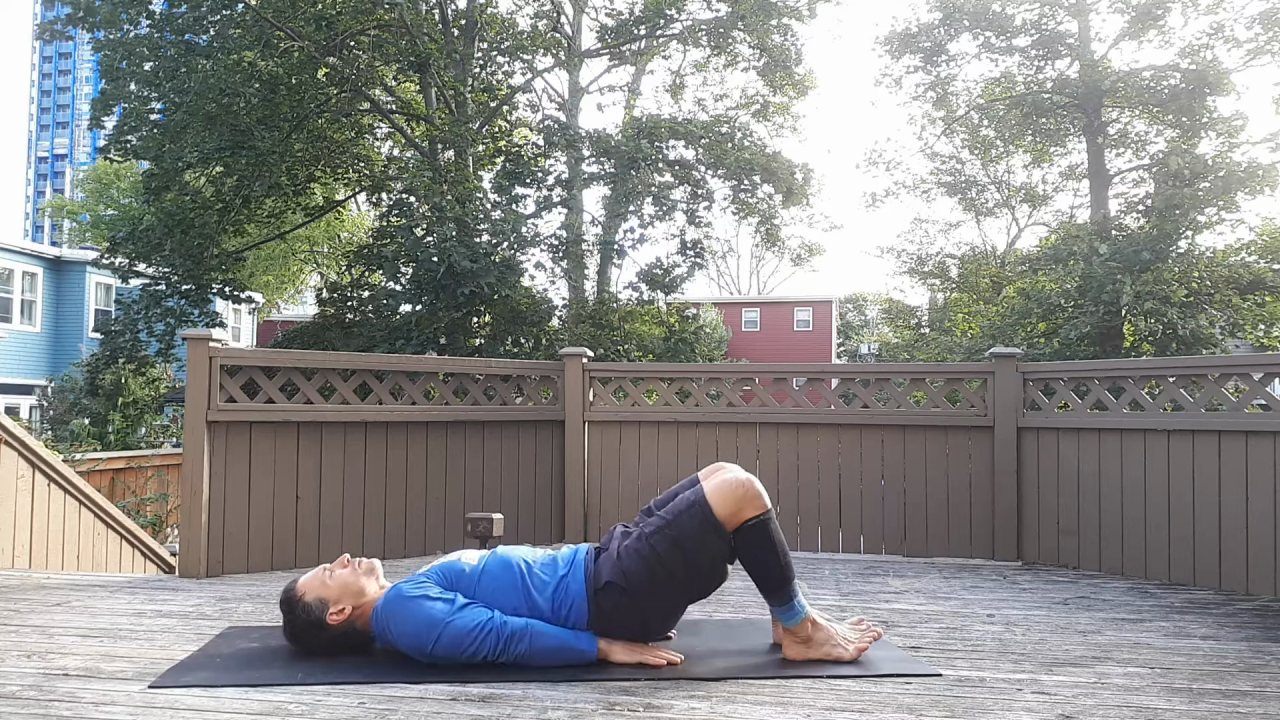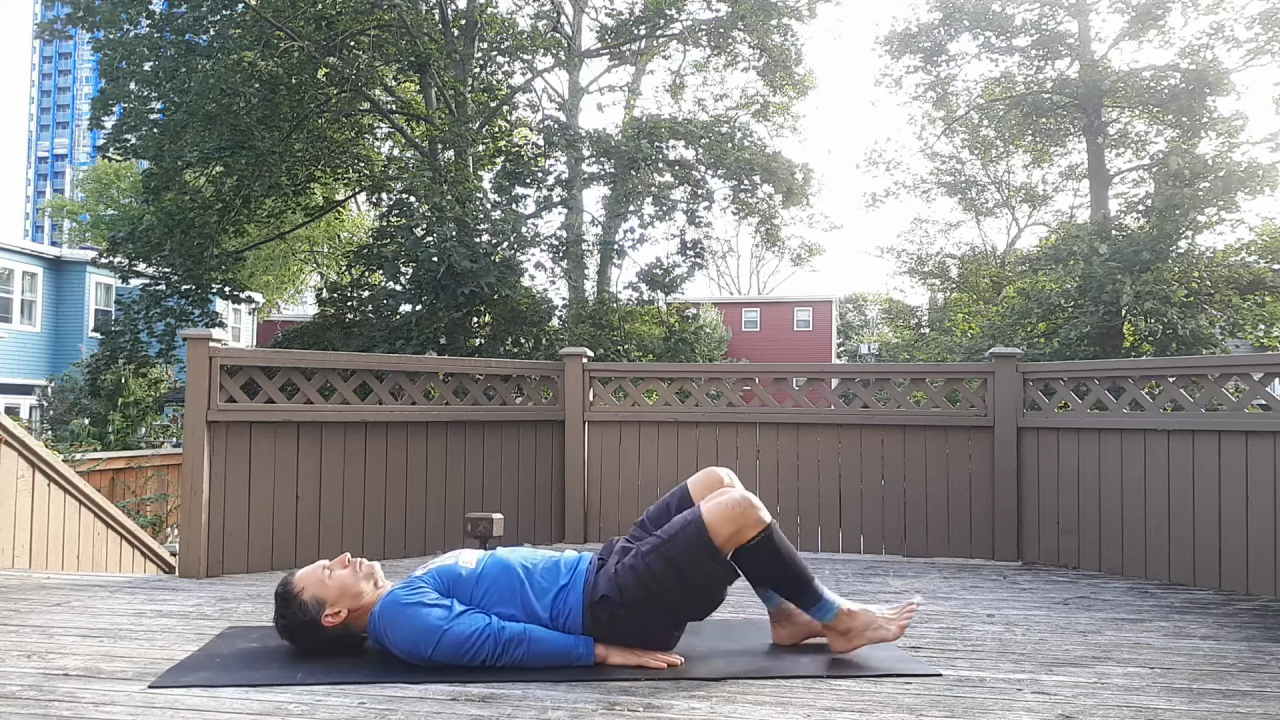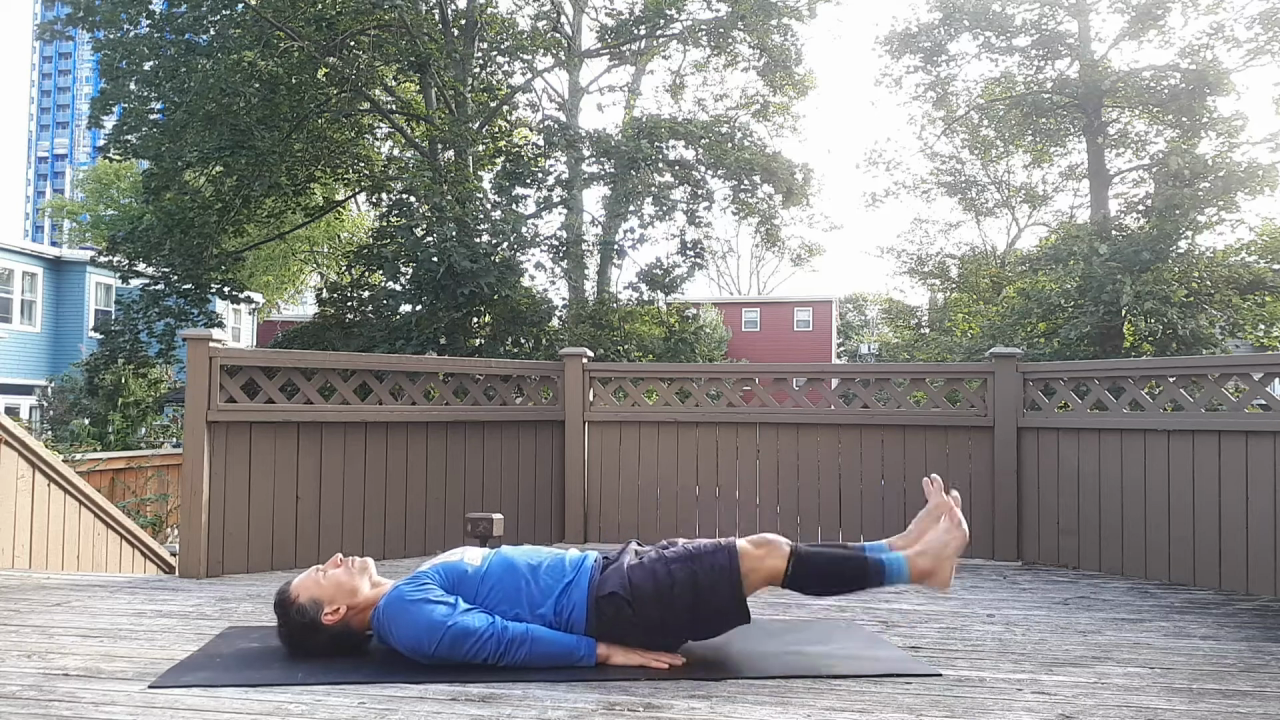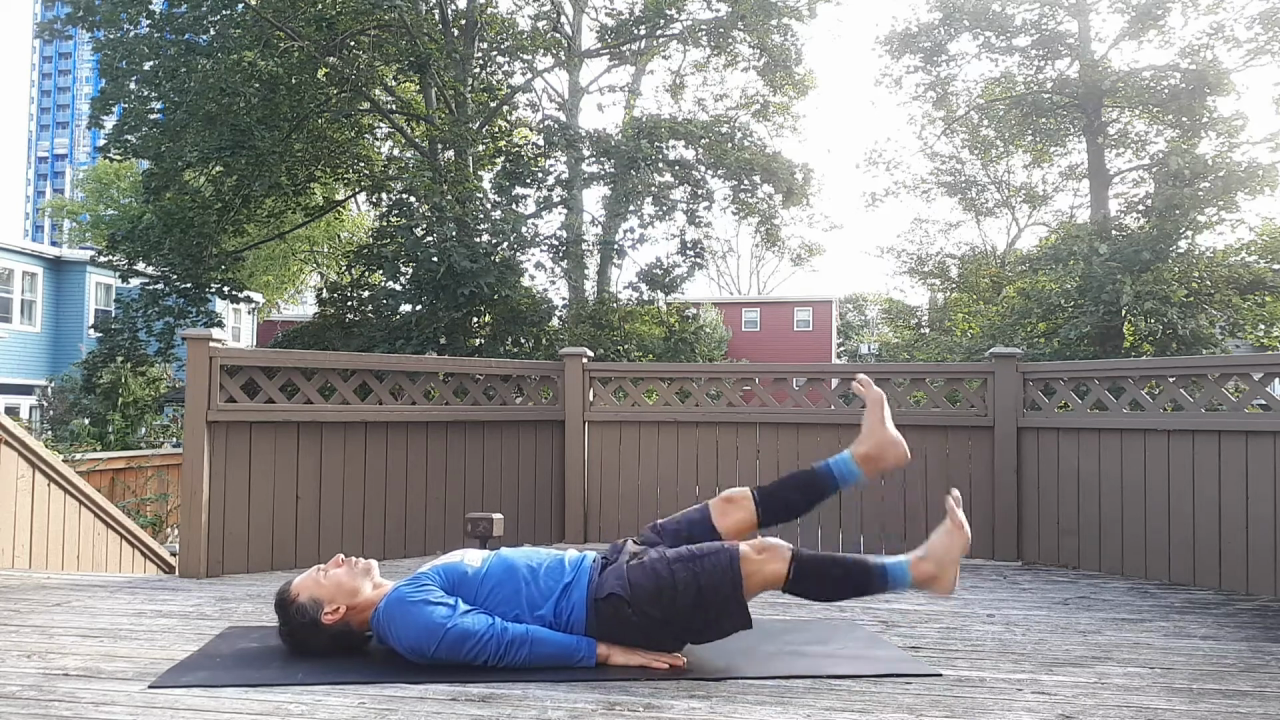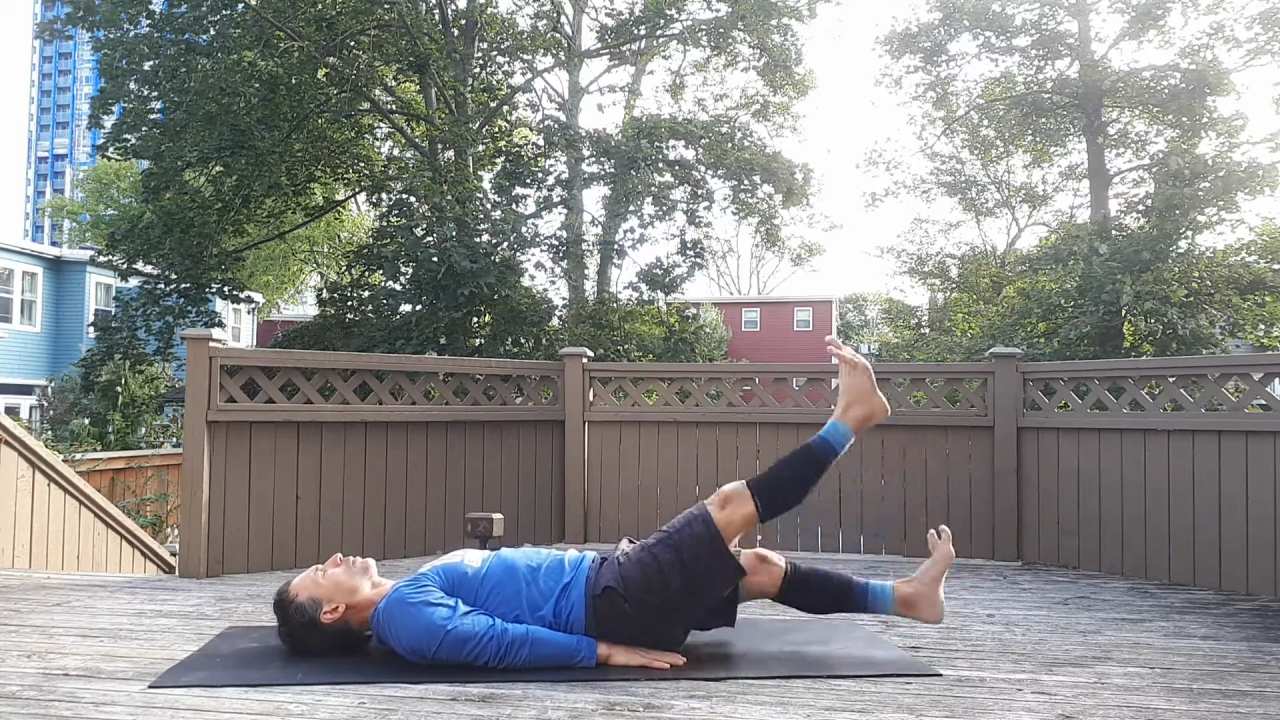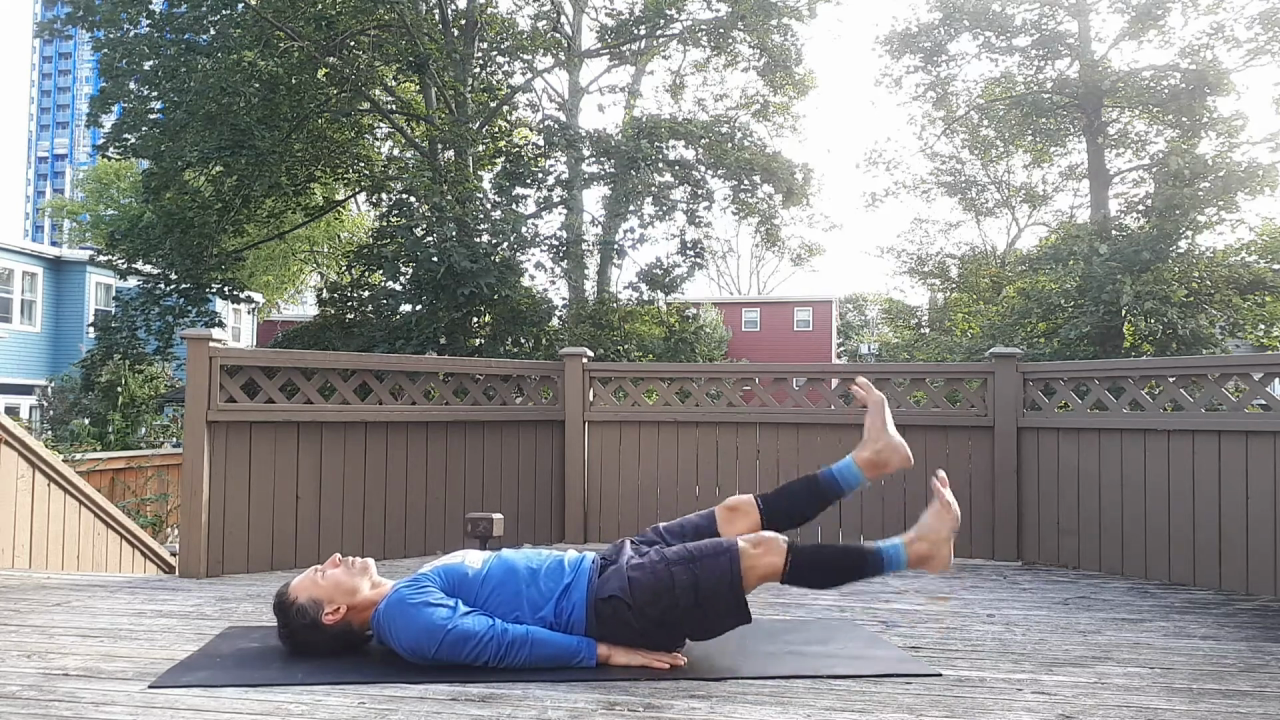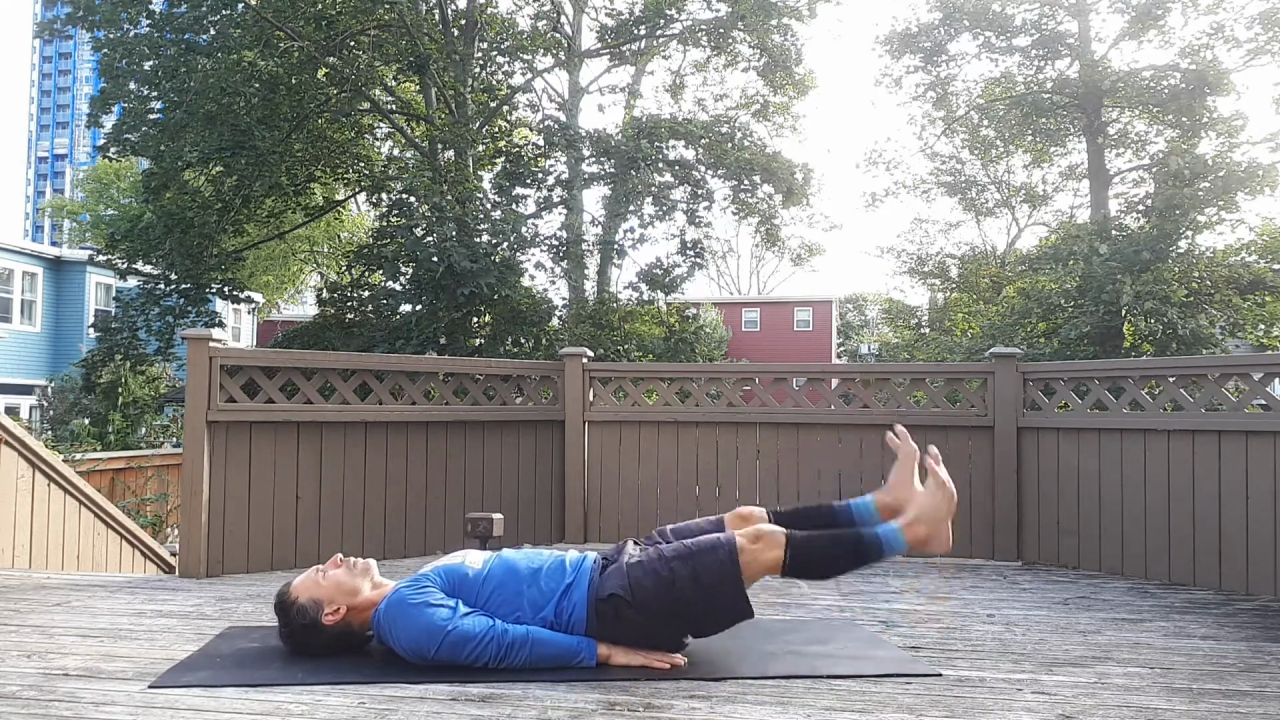
dt=0.5s
person 1, frame 1
left shoulder: (406, 596)
right shoulder: (404, 615)
right elbow: (504, 638)
right wrist: (607, 648)
left hip: (598, 566)
right hip: (612, 594)
left knee: (725, 475)
right knee: (742, 491)
left ankle: (790, 617)
right ankle: (802, 631)
person 1, frame 2
left shoulder: (403, 594)
right shoulder: (401, 621)
right elbow: (499, 641)
right wrist: (604, 649)
left hip: (598, 571)
right hip: (607, 604)
left knee: (717, 481)
right knee: (738, 510)
left ankle: (788, 616)
right ankle: (835, 619)
person 1, frame 3
left shoulder: (408, 592)
right shoulder: (404, 616)
right elbow: (500, 638)
right wrist: (607, 651)
left hip: (607, 569)
right hip: (611, 602)
left knee: (760, 540)
right knee: (767, 554)
left ankle: (895, 553)
right ankle: (909, 567)
person 1, frame 4
left shoulder: (410, 592)
right shoulder: (405, 617)
right elbow: (499, 643)
right wrist: (610, 651)
left hip: (604, 571)
right hip: (609, 606)
left knee: (736, 506)
right knee: (765, 558)
left ankle: (866, 457)
right ankle: (915, 570)
person 1, frame 5
left shoulder: (411, 592)
right shoulder: (405, 618)
right elbow: (504, 641)
right wrist: (608, 649)
left hip: (604, 574)
right hip: (613, 603)
left knee: (761, 567)
right knee: (733, 503)
left ankle: (903, 596)
right ankle: (847, 420)
person 1, frame 6
left shoulder: (415, 590)
right shoulder: (405, 618)
right elbow: (501, 641)
right wrist: (607, 650)
left hip: (604, 572)
right hip: (610, 603)
left knee: (744, 515)
right knee: (766, 549)
left ankle: (868, 461)
right ankle: (912, 553)
person 1, frame 7
left shoulder: (412, 590)
right shoulder: (405, 618)
right elbow: (499, 642)
right wrist: (606, 651)
left hip: (606, 571)
right hip: (609, 607)
left knee: (746, 520)
right knee: (762, 544)
left ankle: (889, 505)
right ankle: (907, 531)
